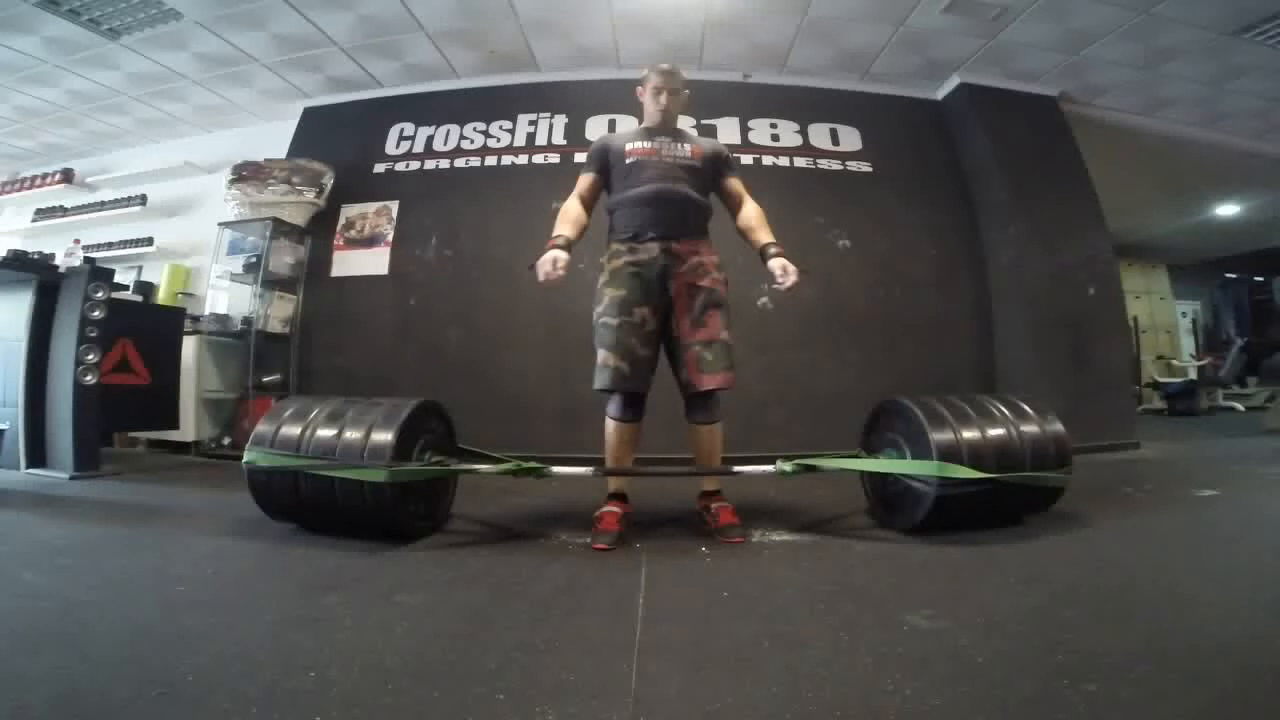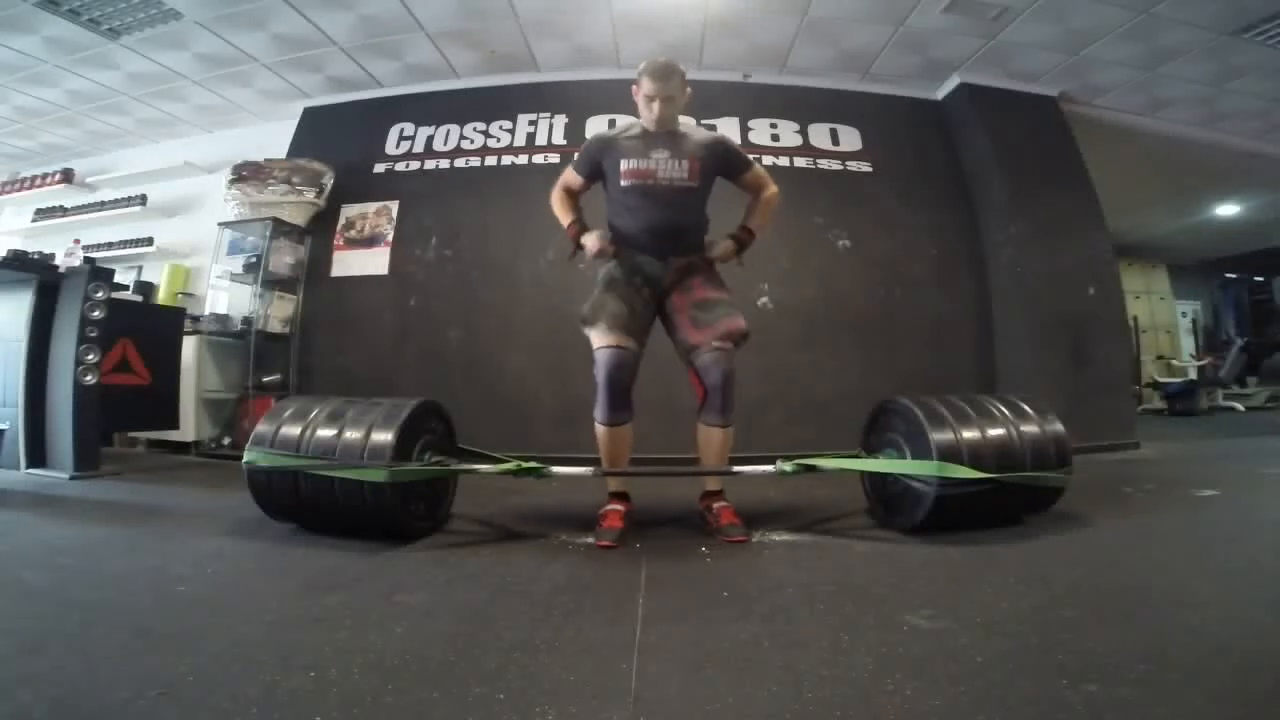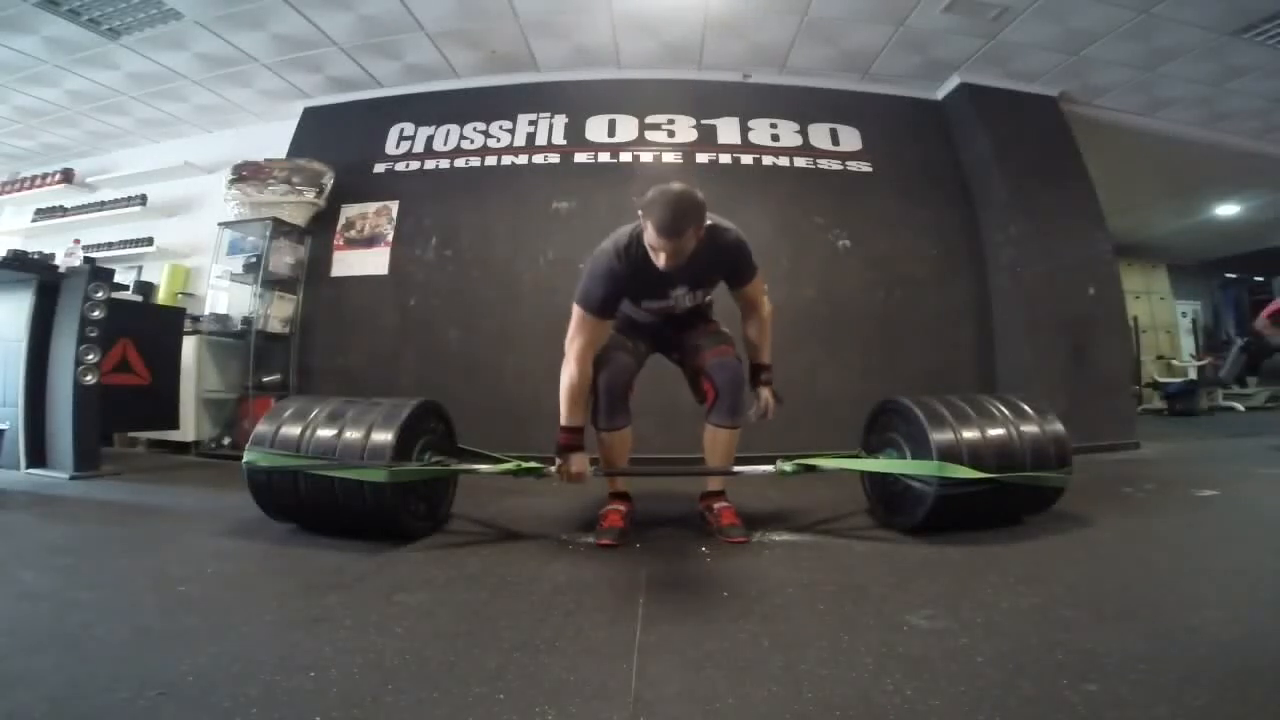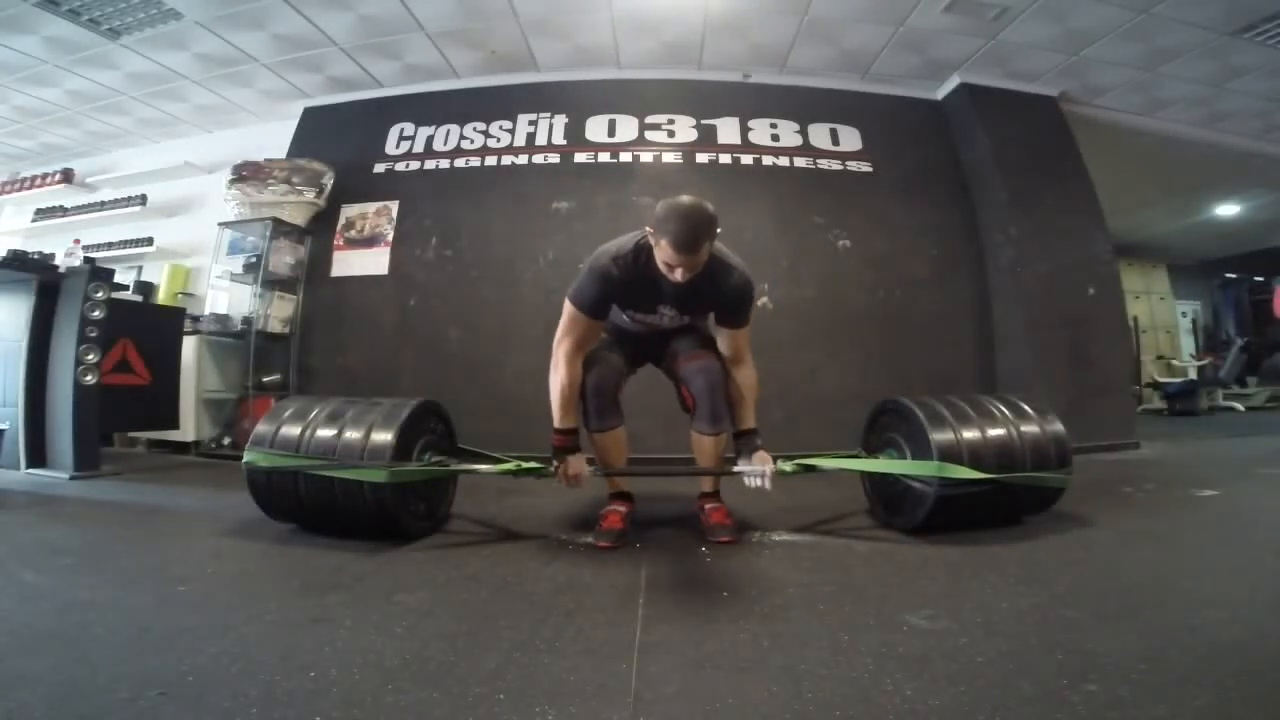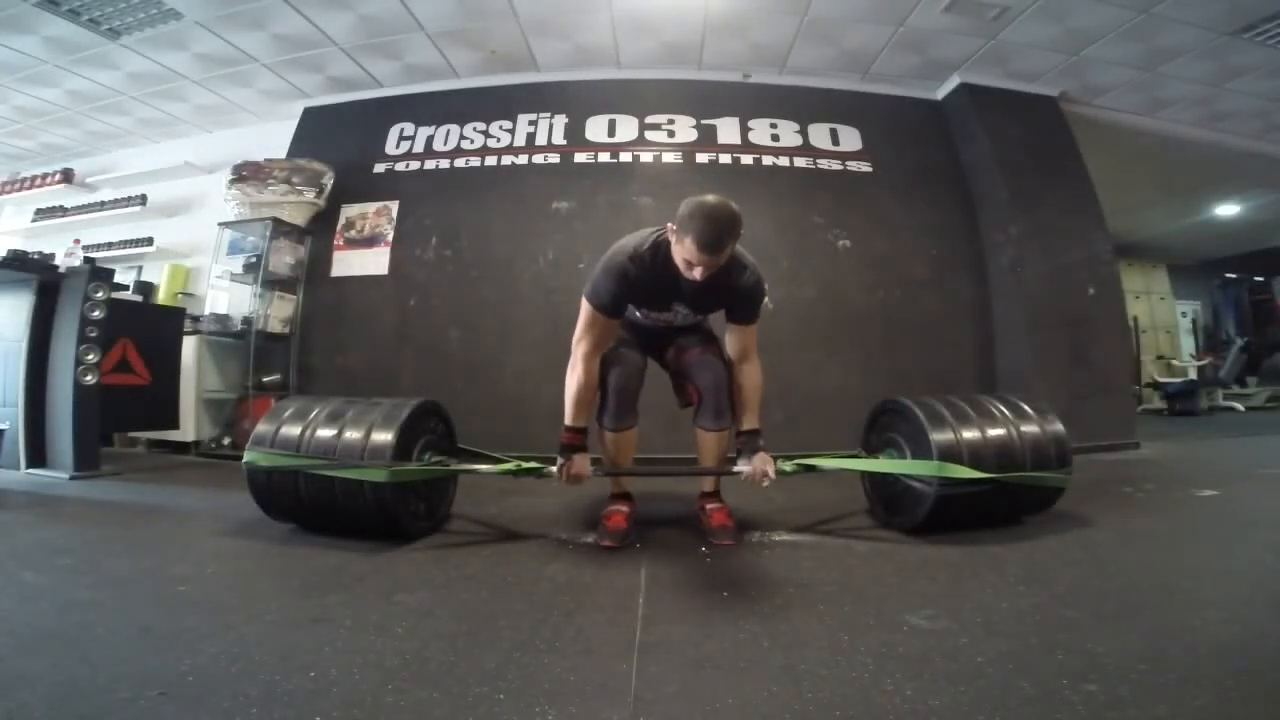
dt=0.7s
person 1, frame 1
left shoulder: (709, 150)
right shoulder: (611, 145)
left elbow: (743, 204)
right elbow: (578, 200)
left wrist: (771, 250)
right wrist: (559, 245)
left hip: (694, 261)
right hip: (629, 261)
left knee: (703, 384)
right knee: (625, 385)
left ankle: (712, 497)
right ankle: (615, 499)
person 1, frame 2
left shoulder: (712, 146)
right shoulder: (607, 144)
left elbow: (766, 190)
right elbow: (562, 190)
left wrist: (740, 238)
right wrist: (579, 233)
left hip: (690, 270)
right hip: (626, 270)
left knee: (718, 373)
right knee: (611, 373)
left ankle: (714, 496)
right ankle: (616, 497)
person 1, frame 3
left shoulder: (728, 243)
right shoulder: (613, 258)
left elbow: (754, 305)
right elbow: (578, 352)
left wrist: (762, 375)
right wrist: (570, 443)
left hip: (691, 321)
right hip: (629, 323)
left knee: (730, 377)
right knee: (606, 380)
left ankle: (715, 497)
right ankle: (617, 498)
person 1, frame 4
left shoulder: (732, 279)
right shoulder: (610, 264)
left elbow: (737, 361)
right elbow: (567, 351)
left wrist: (749, 443)
right wrist: (566, 444)
left hip: (684, 334)
right hip: (620, 333)
left knee: (710, 385)
right knee: (595, 383)
left ankle: (710, 498)
right ankle: (618, 497)
person 1, frame 5
left shoulder: (745, 279)
right shoulder: (626, 262)
left elbow: (744, 360)
right elbow: (585, 353)
left wrist: (750, 443)
right wrist: (574, 444)
left hip: (686, 331)
right hip: (627, 327)
left knee: (715, 384)
right knee: (617, 383)
left ankle: (710, 496)
right ankle: (619, 497)
